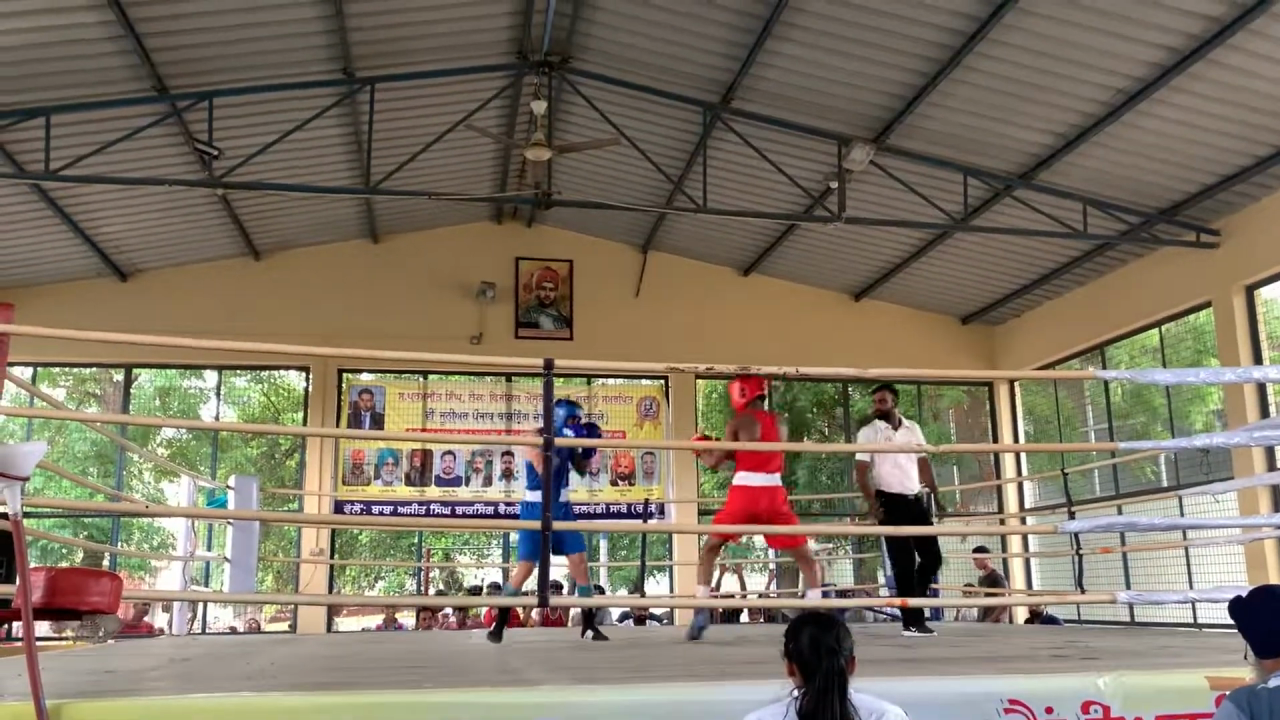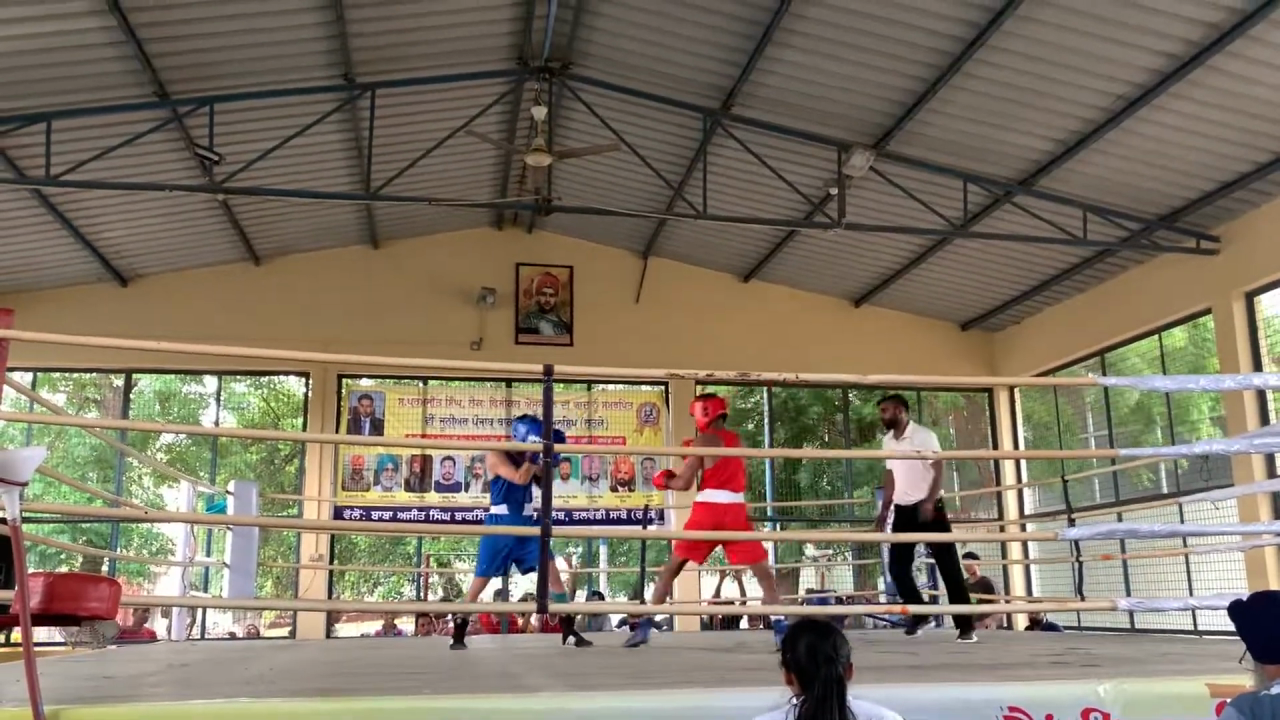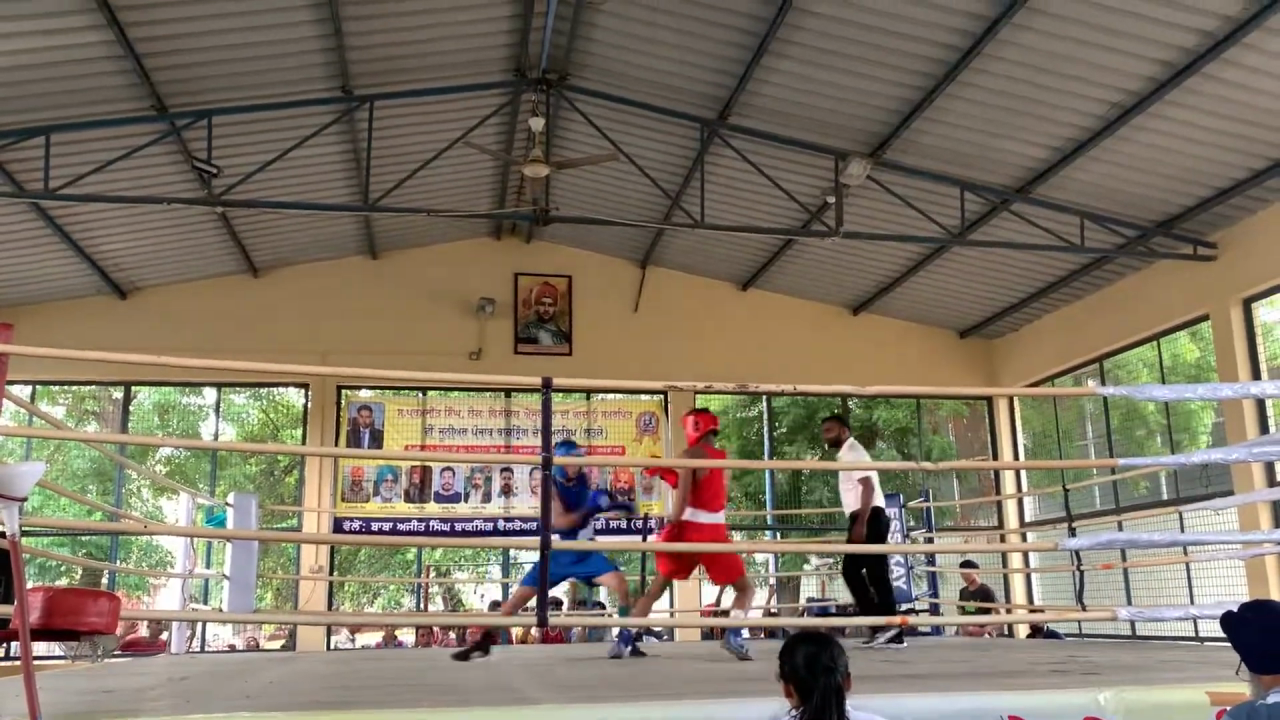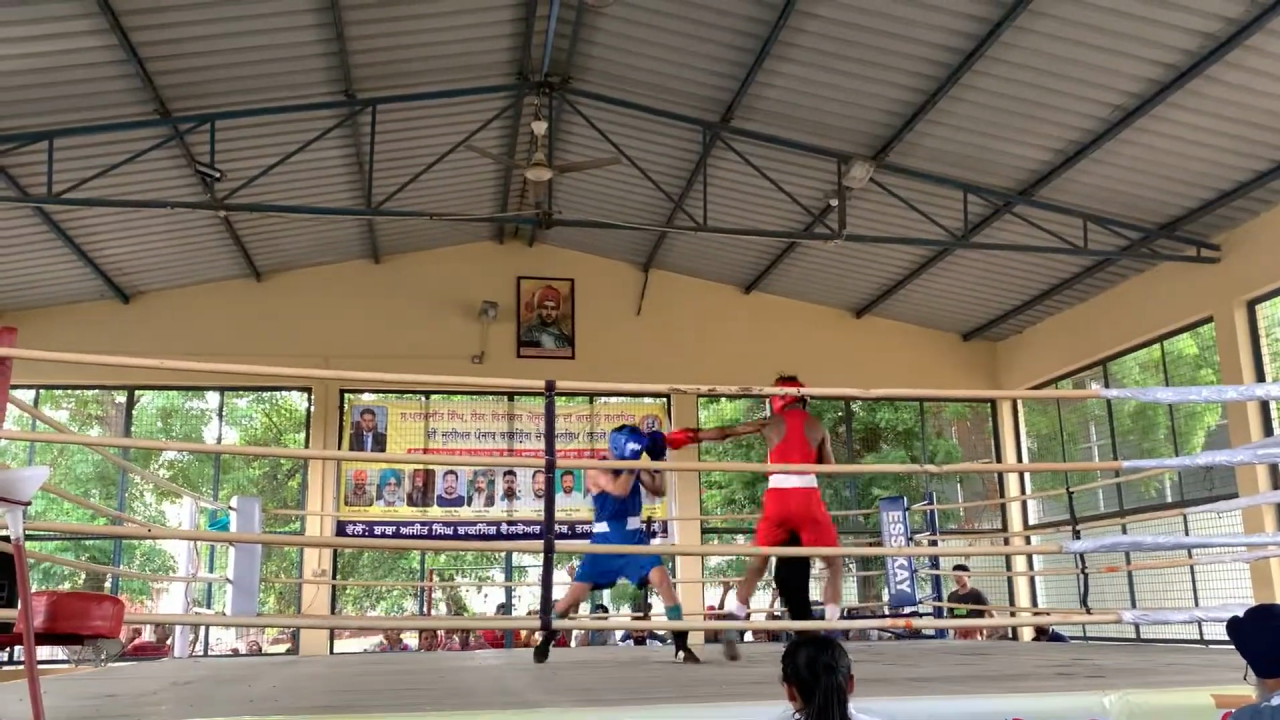
dt=0.5s
person 1, frame 1
left shoulder: (738, 420)
right shoulder: (779, 424)
left elbow: (714, 462)
left wrist: (701, 449)
left hip: (743, 494)
right hip: (773, 496)
left knee: (709, 550)
right knee: (806, 560)
left ankle: (701, 613)
person 1, frame 2
left shoulder: (703, 441)
right shoulder: (739, 441)
left elbow: (683, 483)
left wrist: (665, 480)
left hip: (706, 512)
right hip: (735, 513)
left knee: (671, 569)
right knee: (765, 575)
left ankle: (644, 626)
right ankle: (781, 631)
person 1, frame 3
left shoulder: (689, 455)
right shoulder: (726, 459)
left elbow: (683, 495)
left wrist: (669, 530)
right wrist: (668, 473)
left hip: (687, 530)
right hip: (714, 532)
left knee: (656, 589)
right knee: (745, 587)
right ankle: (733, 634)
person 1, frame 4
left shoulder: (771, 422)
right shoulder: (818, 424)
left elbow: (727, 431)
right elbow: (829, 467)
left wrist: (692, 435)
left hip: (777, 500)
right hip: (807, 499)
left knee: (757, 567)
right knee: (835, 565)
left ankle: (732, 627)
person 2, frame 1
left shoulder: (567, 438)
left elbow: (581, 468)
right elbow: (543, 469)
left wrist: (588, 447)
right wrist: (563, 445)
left hip: (562, 510)
right hip: (535, 511)
left knee: (580, 564)
right knee: (525, 568)
left ankle: (589, 626)
right ankle: (499, 625)
person 2, frame 2
left shoulder: (527, 456)
right shoulder: (496, 455)
left elbow: (546, 484)
right elbow: (520, 479)
left wrist: (553, 457)
right wrist: (533, 452)
left hip: (527, 524)
right hip: (500, 526)
left knee: (552, 573)
right knee: (480, 582)
left ankle: (569, 631)
right ankle: (458, 635)
person 2, frame 3
left shoulder: (581, 477)
right shoulder: (549, 485)
right elbow: (560, 523)
right wrist: (590, 507)
left hip: (586, 550)
right hip: (557, 553)
left knee: (619, 584)
right knee: (521, 596)
left ankle: (626, 639)
right ankle: (484, 642)
person 2, frame 4
left shoulder: (634, 467)
right shoulder: (597, 469)
left elbow: (660, 491)
right elbow: (620, 490)
left wrist: (658, 459)
right wrist: (632, 461)
left hip: (634, 538)
right hip: (605, 540)
left knee: (662, 581)
right knee: (575, 594)
left ankle: (682, 645)
right ankle: (546, 640)
person 3, frame 1
left shoulder: (913, 429)
right shoulder: (868, 433)
left elbow: (923, 464)
right elbow: (862, 470)
left wrist: (936, 495)
right wrist: (871, 501)
left hip: (915, 499)
right hip: (889, 501)
left knee: (932, 556)
right knee: (904, 560)
left ankle: (910, 606)
right ankle: (913, 620)
person 3, frame 2
left shoulder: (924, 435)
right shoulder: (888, 441)
left elbow: (939, 469)
left wrist: (930, 501)
right wrist: (884, 511)
left hip: (929, 507)
right hip: (903, 511)
left knee: (948, 565)
right knee: (898, 566)
left ankle: (965, 626)
right ankle: (919, 614)
person 3, frame 3
left shoulder: (853, 452)
right shoulder: (847, 453)
left elbow: (868, 487)
left wrist: (861, 523)
right wrist: (860, 523)
left hip: (868, 517)
right hip: (873, 517)
left knee: (851, 571)
right knee: (877, 575)
left ankle: (883, 624)
right ankle: (892, 634)
person 3, frame 4
left shoulder: (795, 462)
right shoulder: (789, 462)
left elbow: (798, 499)
left wrist: (775, 525)
left hip: (797, 526)
right hip: (793, 526)
left knee: (790, 581)
right knee: (784, 579)
left ankle: (806, 633)
right ankle: (805, 630)
